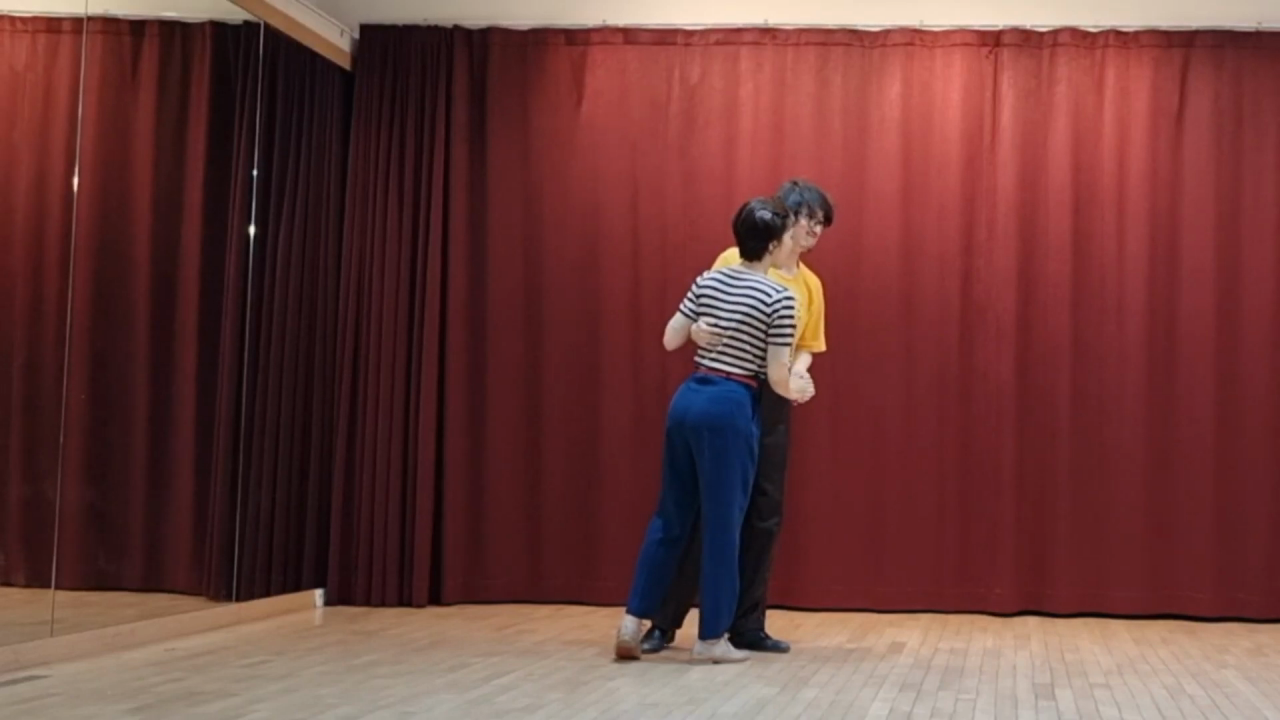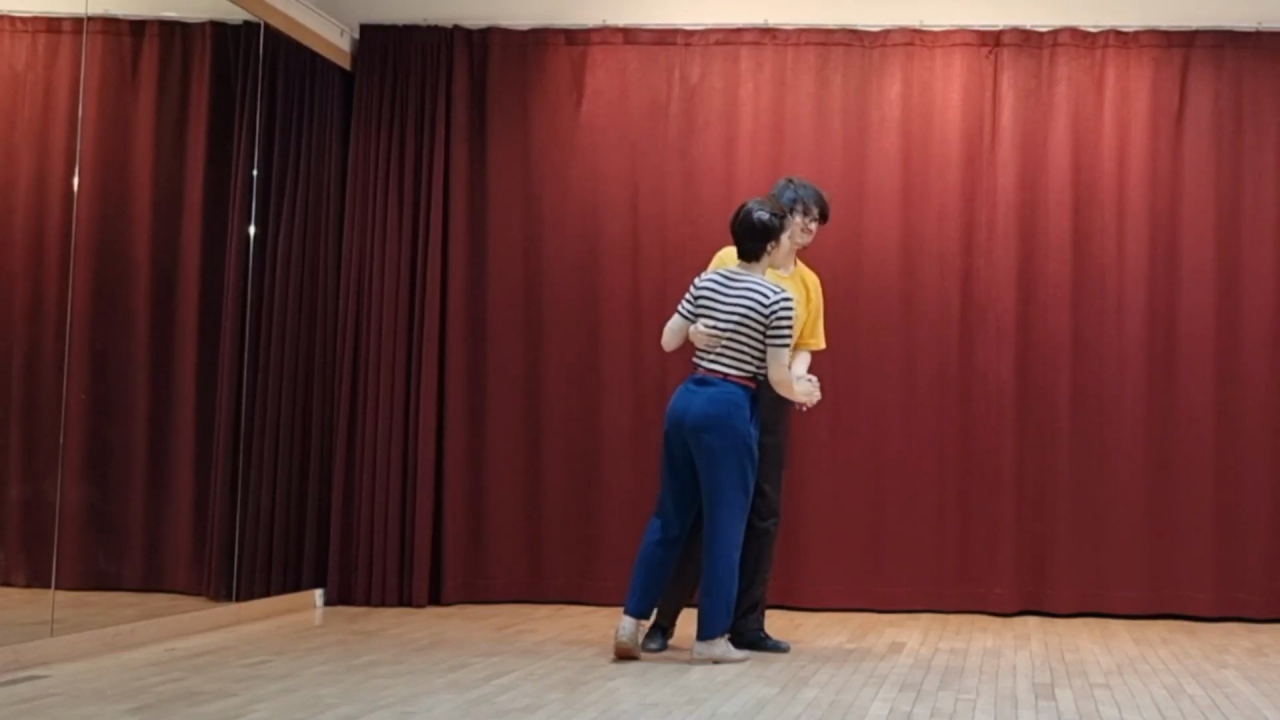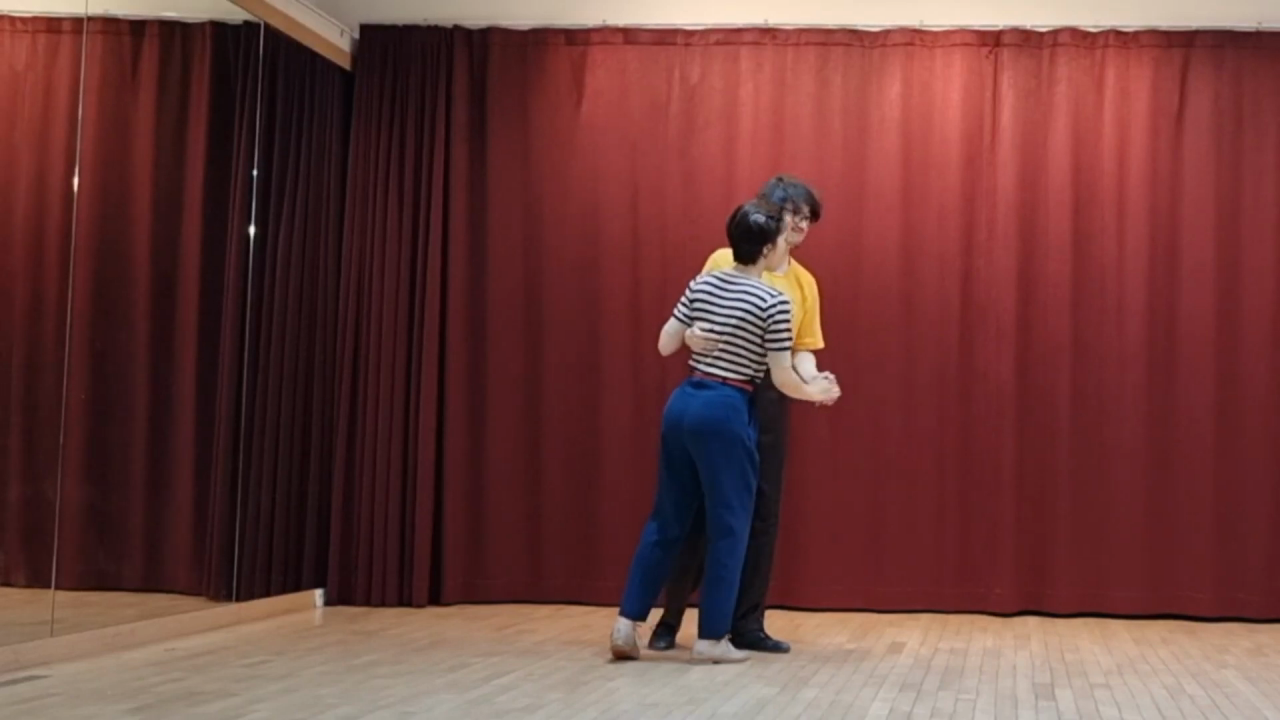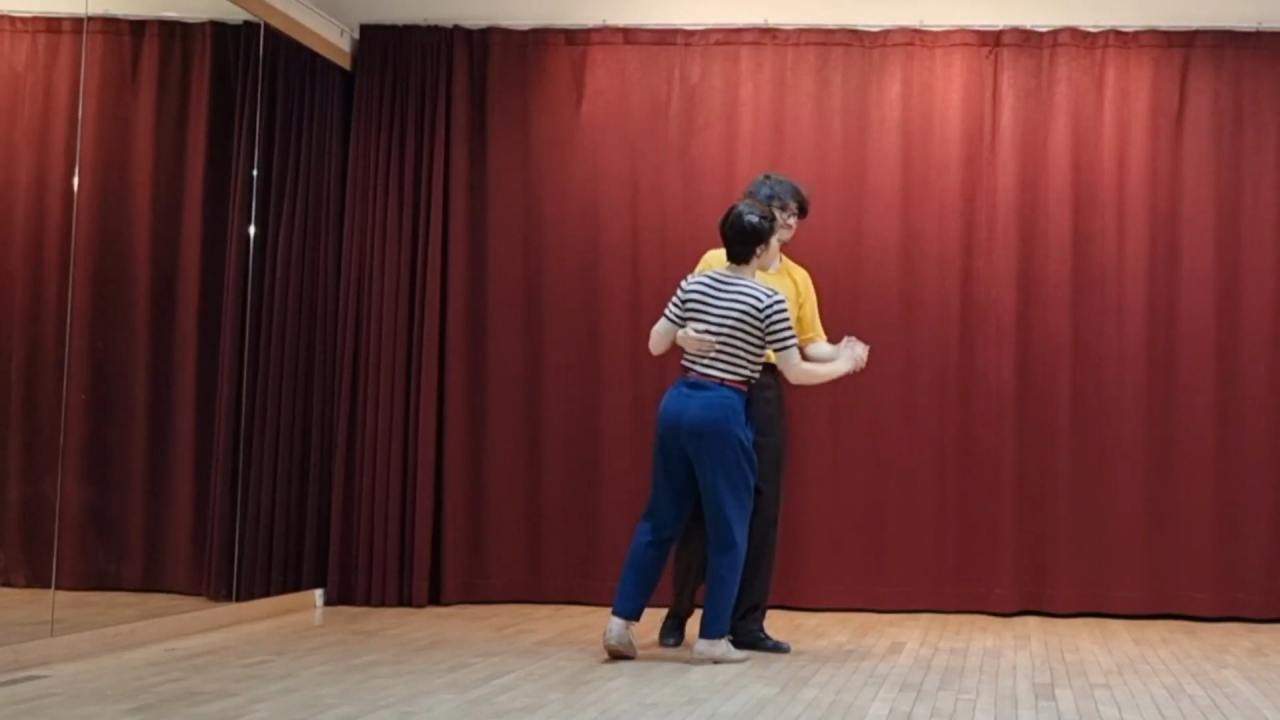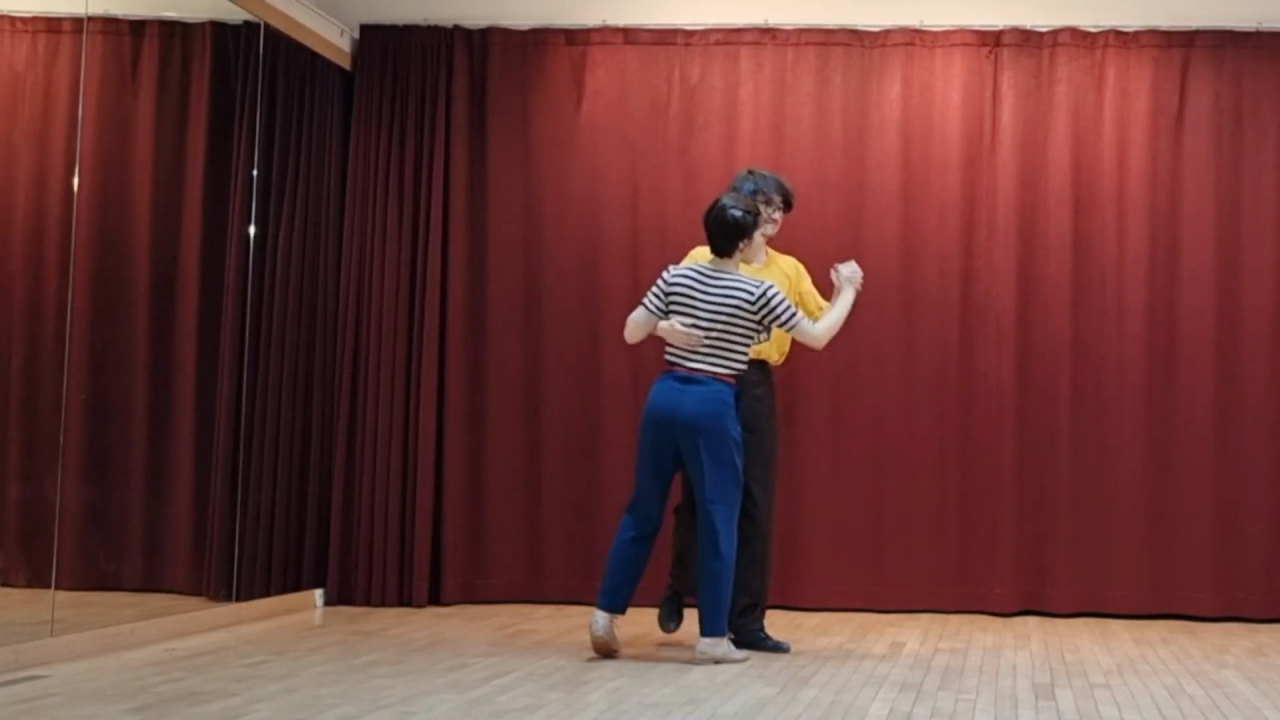
dt=0.1s
person 1, frame 1
left shoulder: (811, 285)
right shoulder: (735, 261)
left elbow: (806, 348)
right elbow: (699, 316)
left wrist: (797, 374)
right wrist: (697, 330)
left hip: (772, 404)
left knee: (765, 513)
left ankle: (747, 624)
right ankle: (664, 621)
person 1, frame 2
left shoulder: (809, 284)
right shoulder: (732, 260)
left elbow: (803, 348)
right elbow: (695, 316)
left wrist: (802, 381)
right wrist: (694, 330)
left hip: (770, 401)
left knee: (762, 512)
left ankle: (746, 624)
right ankle: (663, 621)
person 1, frame 3
left shoulder: (804, 282)
right shoulder: (725, 262)
left elbow: (803, 348)
right elbow: (690, 320)
left wrist: (813, 379)
right wrist: (691, 335)
left hip: (768, 400)
left knee: (762, 512)
left ankle: (746, 624)
right ankle: (670, 618)
person 1, frame 4
left shoulder: (798, 279)
right shoulder: (717, 263)
left elbow: (813, 344)
left wrist: (843, 354)
right wrist: (683, 334)
left hip: (766, 395)
left knee: (762, 509)
right knee: (706, 504)
left ankle: (747, 624)
right ankle: (679, 612)
person 1, frame 5
left shoulder: (789, 270)
right shoulder: (702, 259)
left elbow: (823, 325)
right wrist: (665, 326)
left hip: (756, 390)
left knee: (755, 506)
right knee: (701, 498)
left ankle: (746, 623)
right ankle: (678, 592)
person 2, frame 1
left shoulder: (708, 281)
right shoulder: (779, 297)
left elbow: (670, 340)
right elbow: (776, 377)
right wrist: (798, 390)
left hip: (687, 398)
right hip: (729, 408)
left knee: (671, 515)
right knee: (723, 521)
left ankle: (632, 622)
right ankle: (711, 638)
person 2, frame 2
left shoulder: (705, 282)
right shoulder: (778, 299)
left elbow: (668, 342)
right elbow: (777, 377)
right wrist: (803, 393)
left hip: (685, 400)
right hip: (727, 409)
left knee: (670, 518)
right knee: (724, 522)
left ankle: (630, 624)
right ankle: (711, 638)
person 2, frame 3
left shoulder: (702, 284)
right shoulder: (774, 302)
left elbow: (665, 345)
right elbow: (781, 379)
right wrist: (815, 391)
left hip: (682, 402)
right hip: (724, 412)
left knee: (666, 518)
right knee: (729, 524)
left ankle: (627, 623)
right ankle: (711, 638)
person 2, frame 4
left shoulder: (693, 285)
right shoulder: (768, 303)
left elbow: (655, 344)
right elbow: (796, 372)
right wrist: (842, 364)
left hip: (677, 403)
right hip: (721, 412)
left knee: (660, 518)
right knee: (728, 525)
left ankle: (620, 624)
right ankle: (712, 638)
person 2, frame 5
left shoulder: (675, 277)
right shoulder: (758, 293)
left elbow: (632, 332)
right elbow: (817, 336)
right wrist: (847, 291)
left hip: (664, 397)
right hip: (712, 406)
left knee: (642, 511)
right knee: (719, 521)
left ankle: (605, 617)
right ankle: (712, 637)
